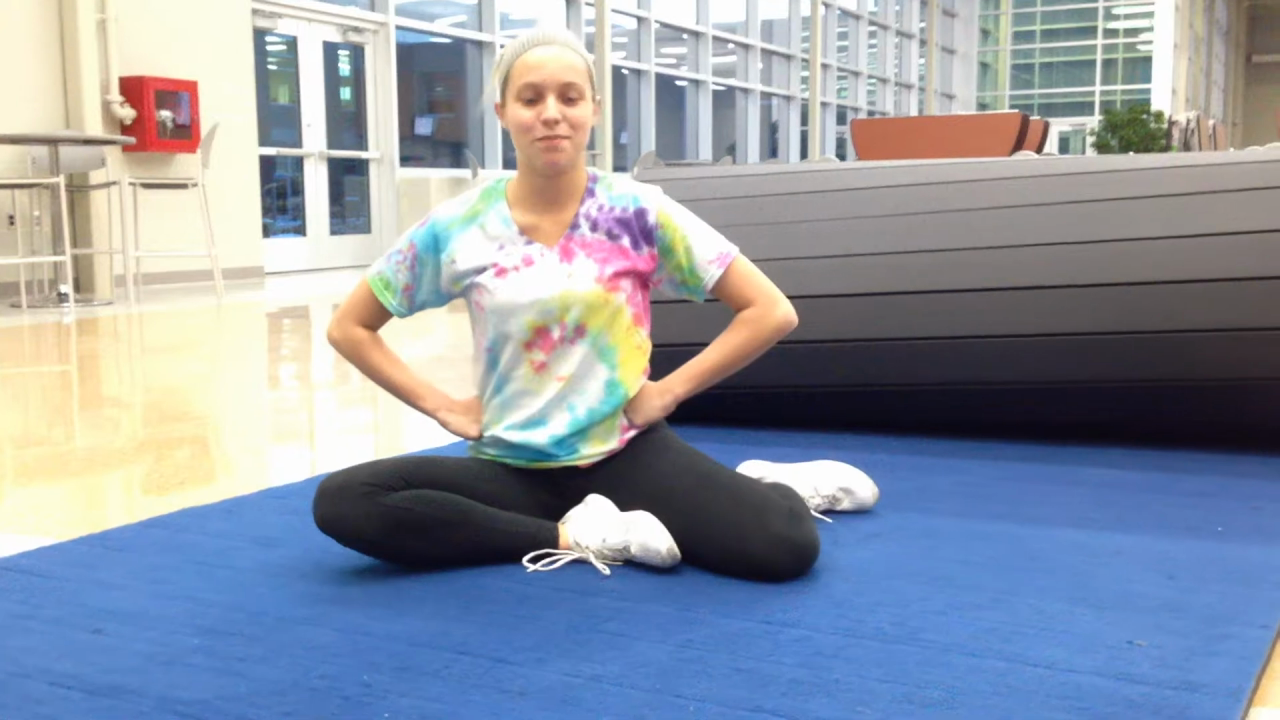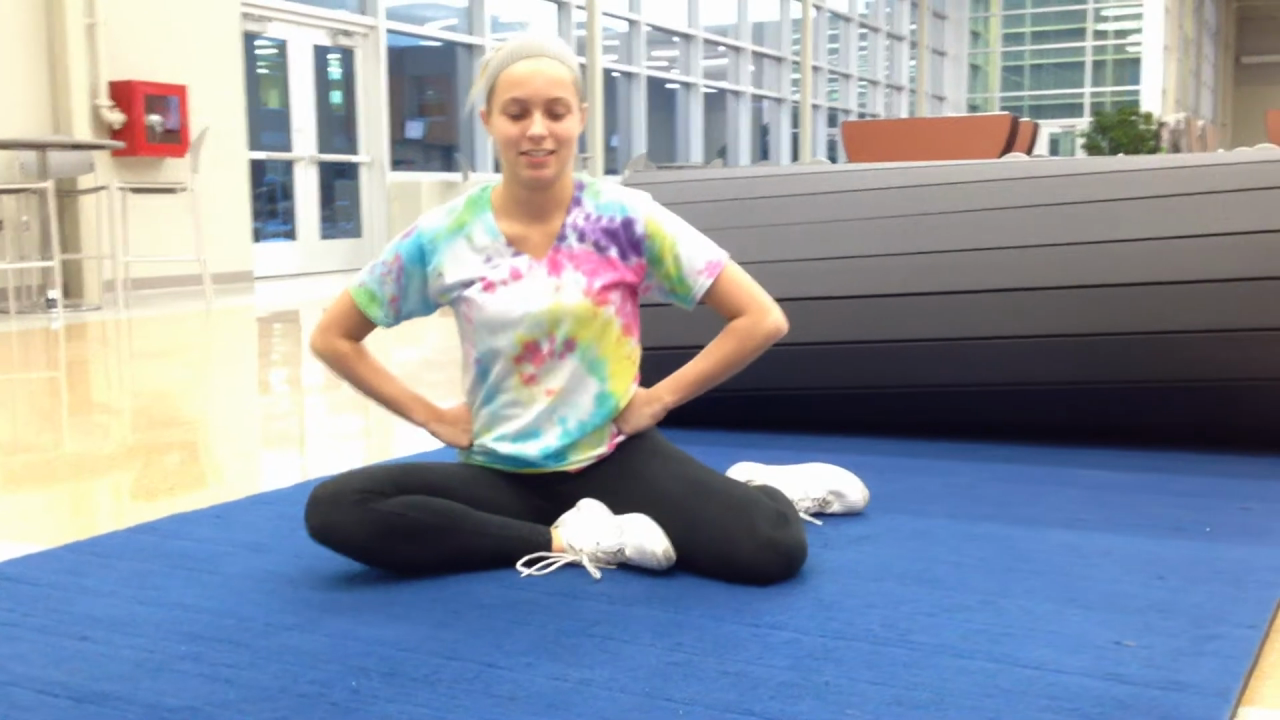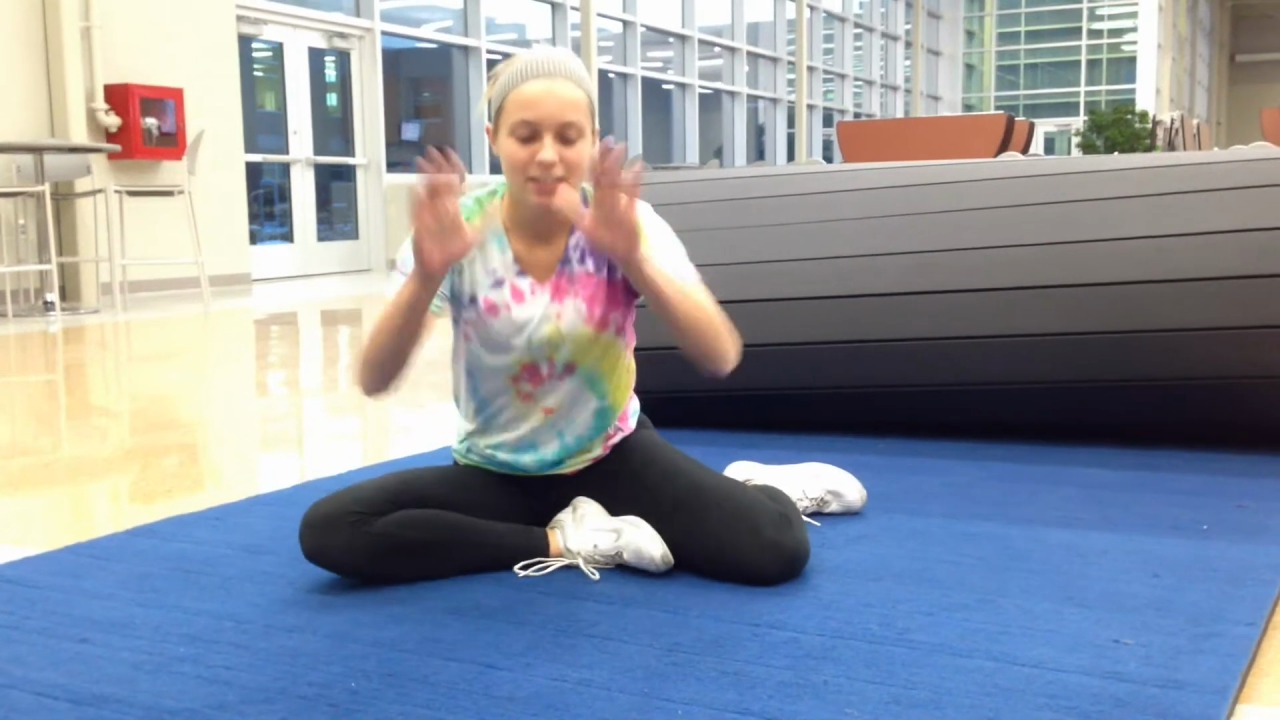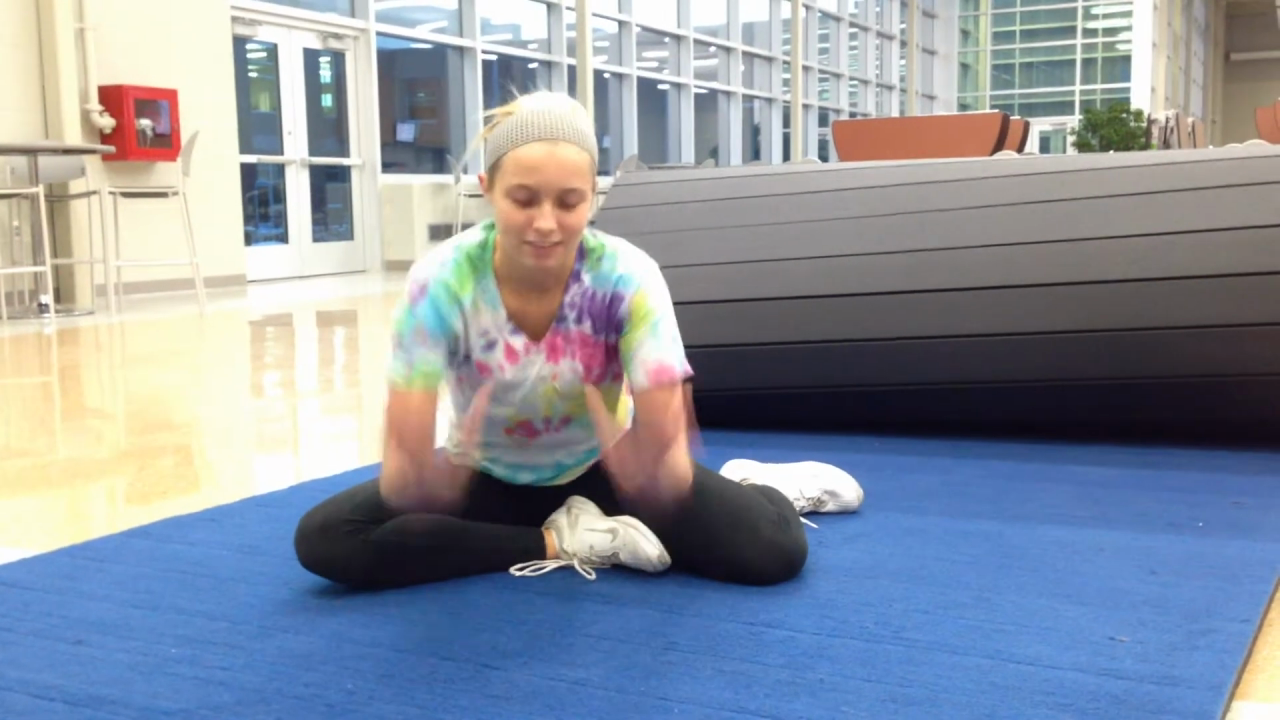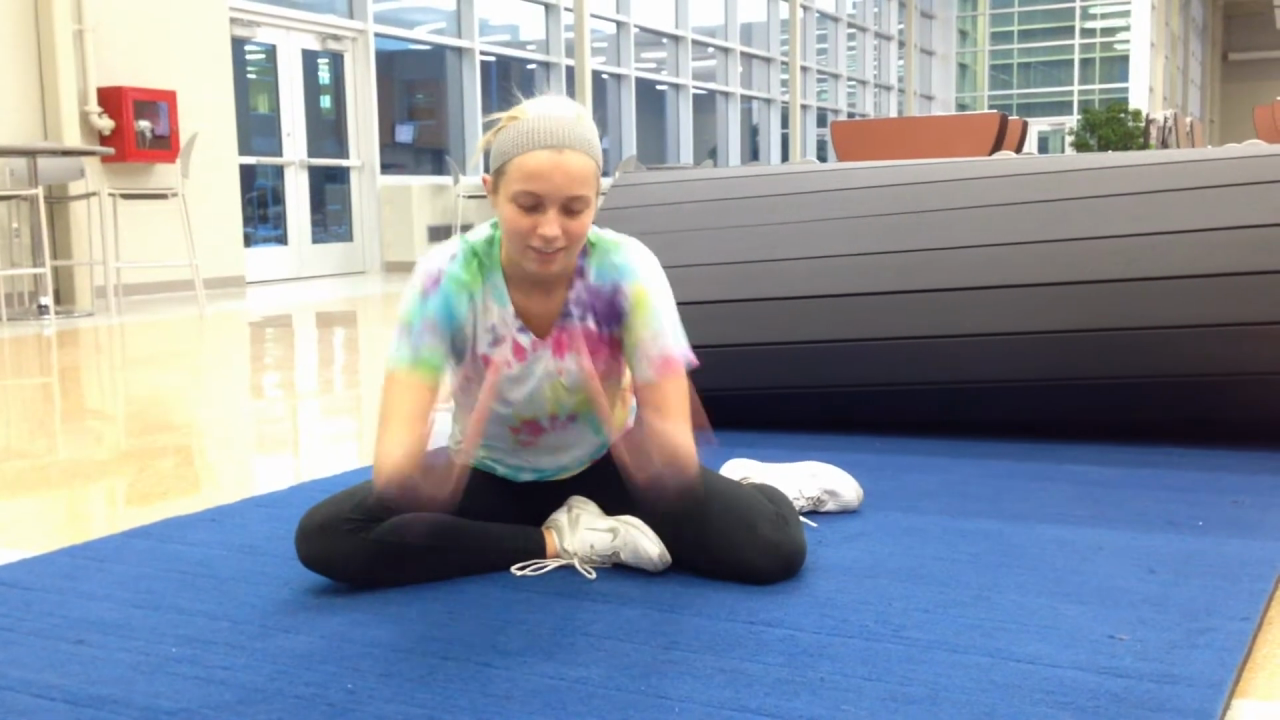
dt=0.5s
person 1, frame 1
left shoulder: (639, 214)
right shoulder: (455, 228)
left elbow: (771, 311)
right elbow: (349, 328)
left wrist: (667, 391)
right wrist: (442, 405)
left hip: (624, 453)
right hip: (508, 467)
left knee: (787, 545)
right knee: (340, 503)
right ankle: (572, 538)
person 1, frame 2
left shoulder: (628, 220)
right shoulder: (441, 238)
left elbow: (761, 319)
right elbow: (331, 339)
left wrist: (655, 400)
right wrist: (433, 416)
left hip: (613, 458)
right hip: (499, 473)
left knee: (775, 548)
right knee: (333, 510)
left ankle: (762, 487)
right ankle: (570, 541)
person 1, frame 3
left shoulder: (626, 224)
right shoulder: (455, 230)
left elbow: (720, 357)
right elbow: (373, 380)
left wrist: (632, 260)
right wrist: (426, 276)
left hip: (611, 457)
right hip: (491, 475)
left knee: (777, 546)
right knee: (327, 533)
left ankle: (755, 485)
right ankle: (567, 543)
person 1, frame 4
left shoulder: (628, 280)
right shoulder: (442, 283)
left elbow: (670, 436)
right elbow: (403, 446)
left wrist: (662, 472)
right wrist: (417, 479)
left hip: (602, 465)
right hip: (488, 479)
left knee: (777, 546)
right knee: (321, 541)
right ankle: (557, 537)
person 1, frame 5
left shoulder: (630, 272)
right shoulder: (447, 279)
left elbow: (675, 445)
right elbow: (394, 459)
left wrist: (657, 456)
right wrist: (435, 470)
left hip: (605, 465)
right hip: (490, 478)
left knee: (774, 546)
right knee: (325, 538)
right ankle: (565, 541)
